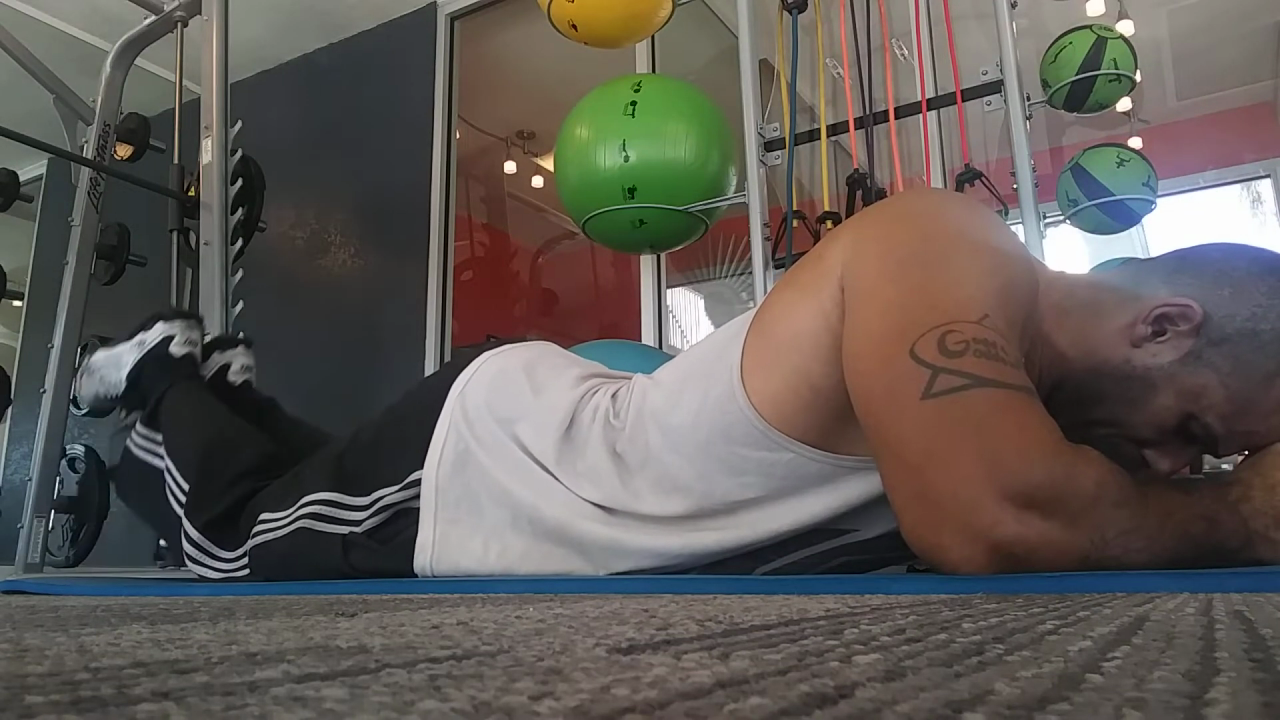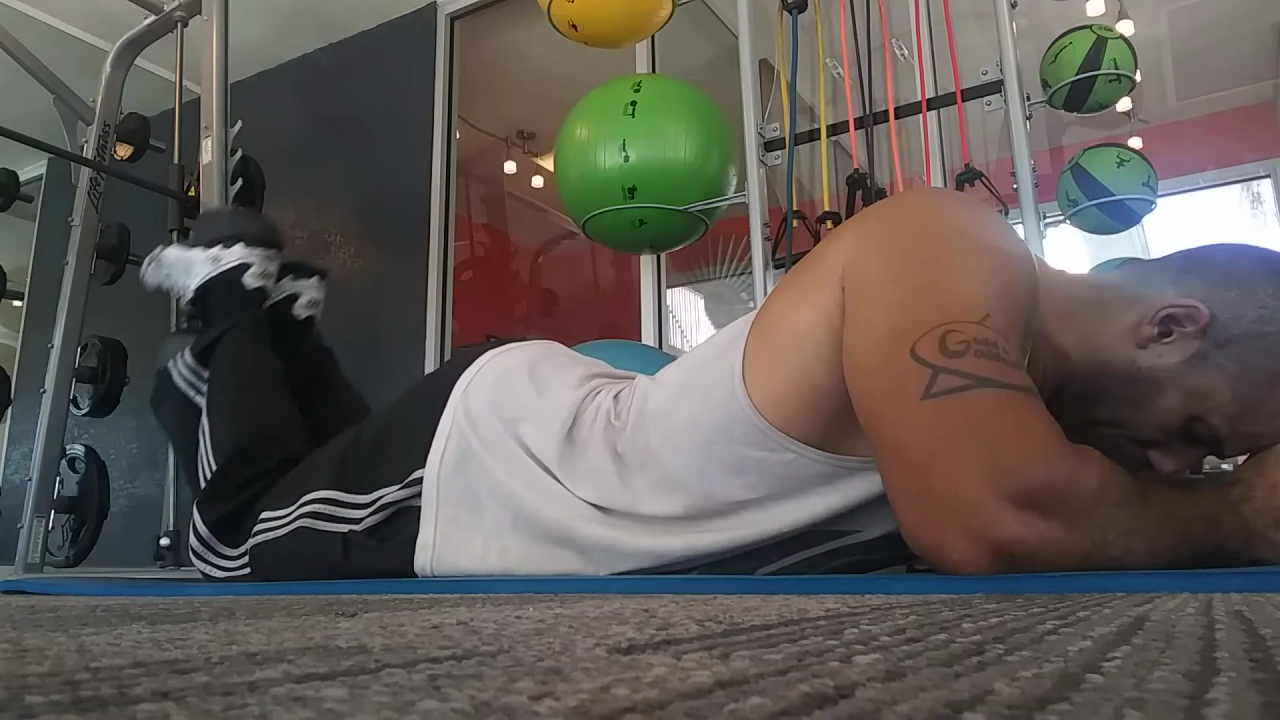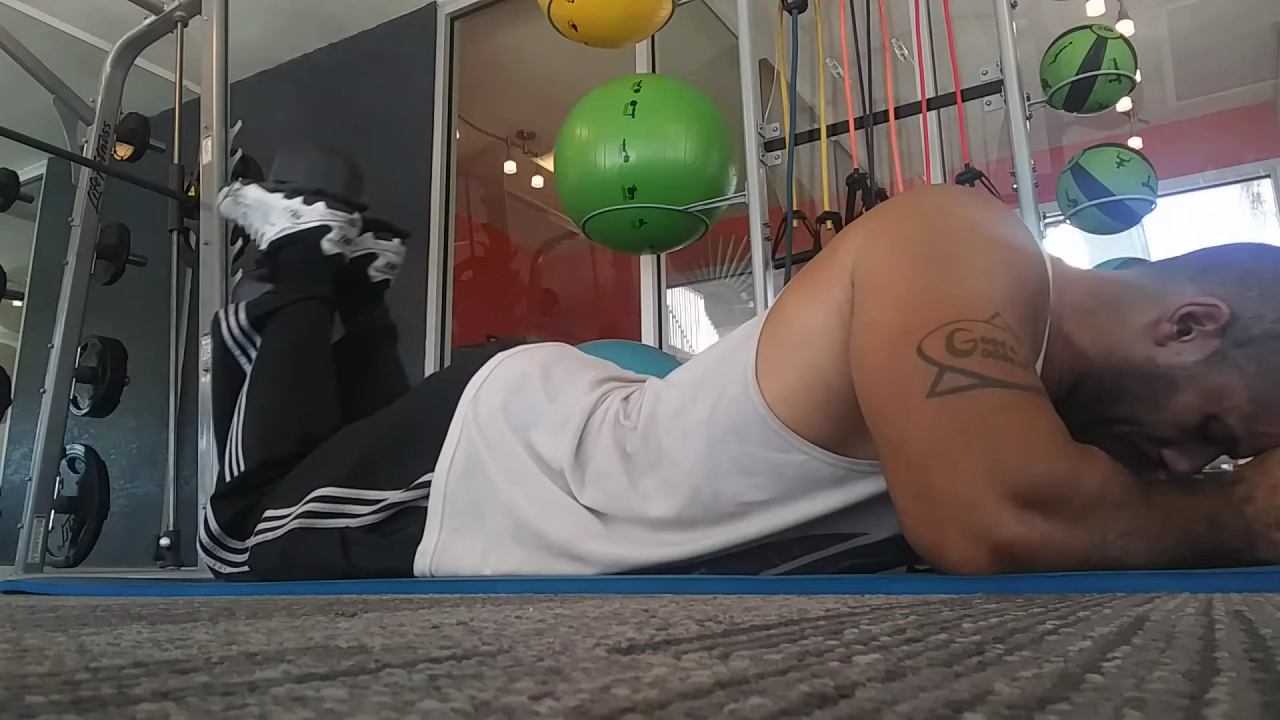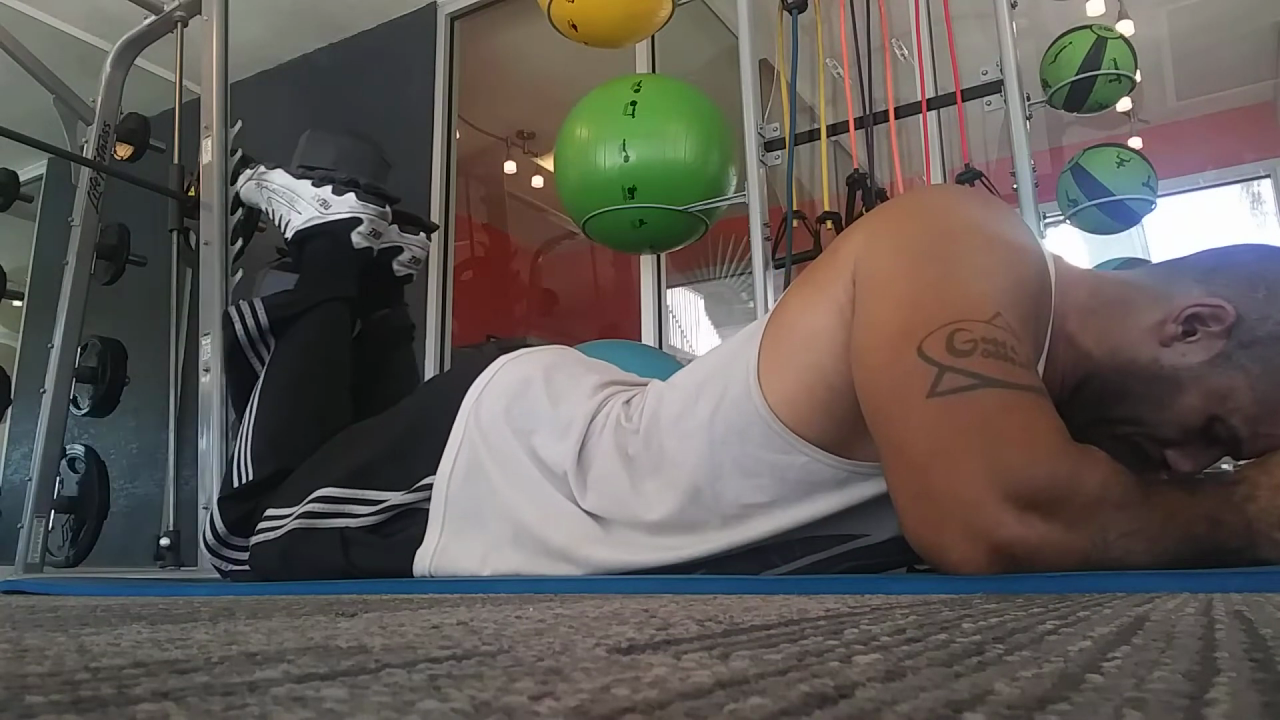
dt=0.3s
person 1, frame 1
left shoulder: (1009, 367)
right shoulder: (947, 250)
right elbow: (993, 519)
left hip: (549, 431)
right hip: (463, 461)
right knee: (233, 534)
left ankle: (212, 381)
right ankle: (171, 370)
person 1, frame 2
left shoulder: (1020, 365)
right shoulder: (946, 249)
right elbow: (994, 520)
left hip: (550, 427)
right hip: (469, 456)
right knee: (241, 532)
left ankle: (274, 309)
right ankle: (233, 292)
person 1, frame 3
left shoulder: (1035, 371)
right shoulder: (960, 249)
right elbow: (997, 519)
left hip: (570, 428)
right hip: (479, 458)
right knee: (251, 536)
left ankle: (345, 276)
right ankle: (312, 264)
person 1, frame 4
left shoulder: (1047, 372)
right shoulder: (962, 247)
right elbow: (998, 520)
left hip: (575, 426)
right hip: (487, 453)
right knee: (255, 532)
left ankle: (366, 273)
right ankle: (339, 260)
